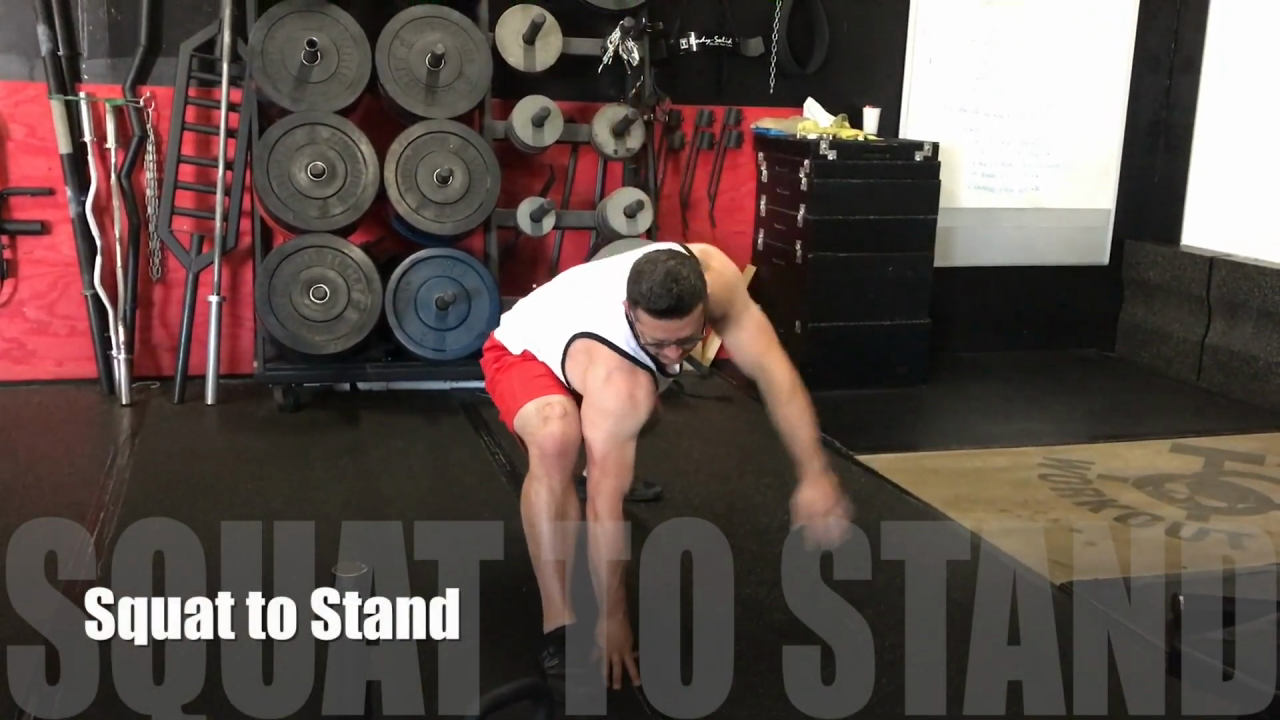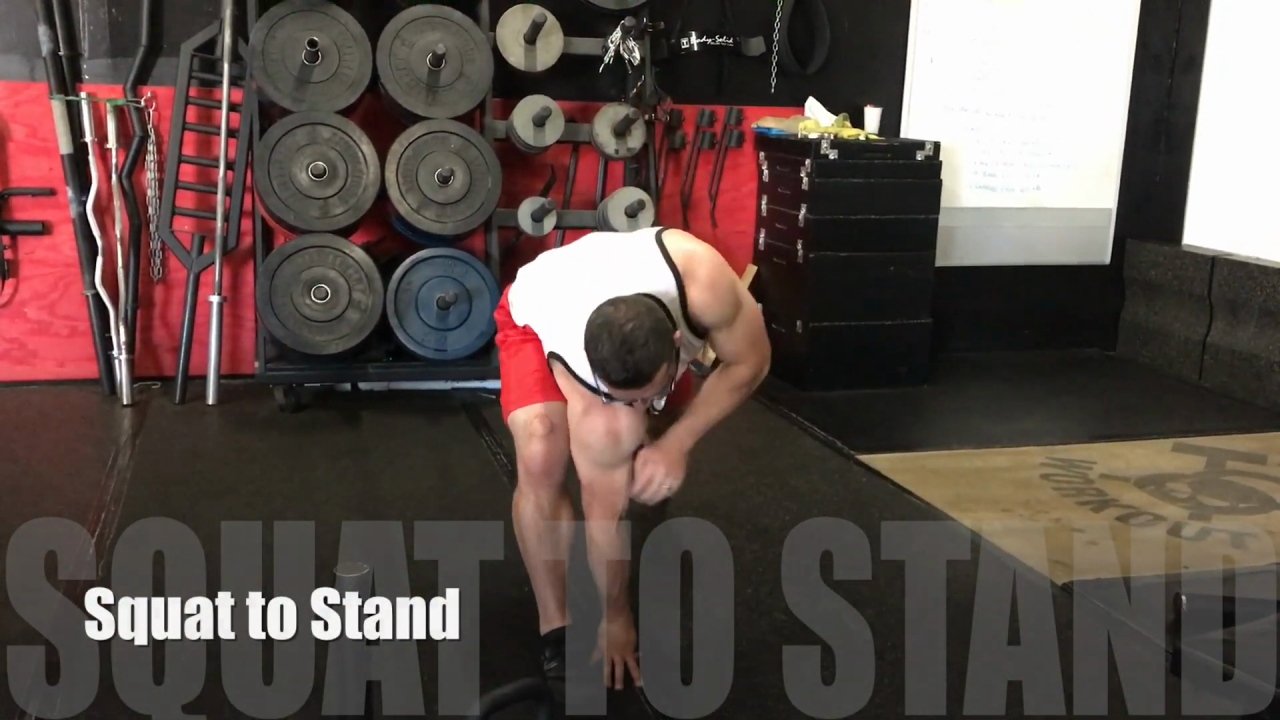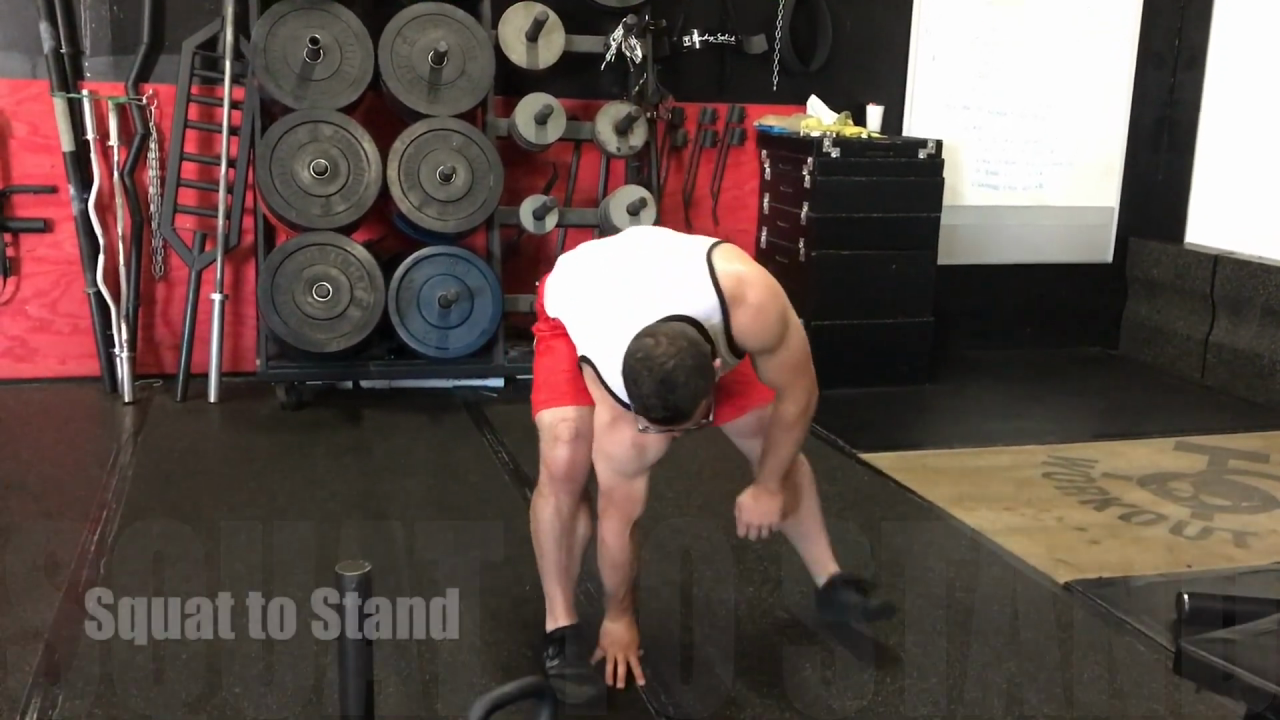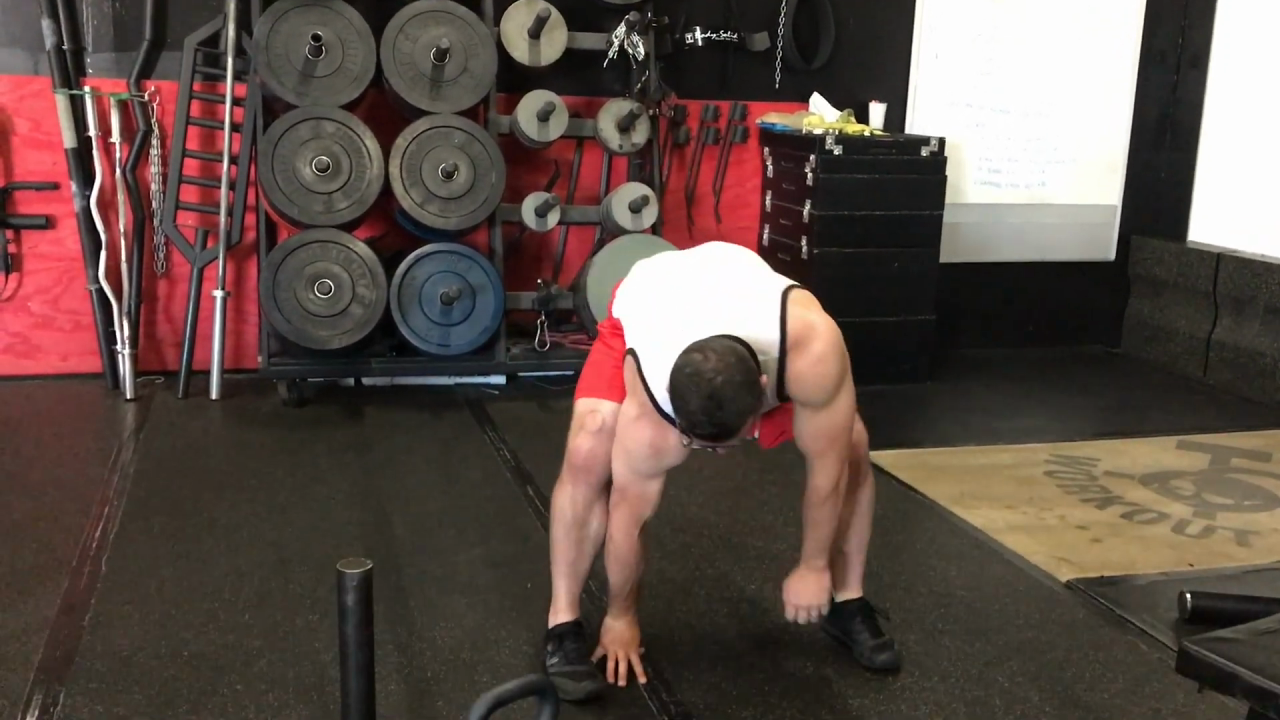
dt=0.3s
person 1, frame 1
left shoulder: (707, 271)
right shoulder: (615, 381)
left elbow: (772, 368)
right elbow: (605, 504)
left wrist: (814, 474)
right wrist: (613, 622)
right hip: (522, 351)
right knee: (554, 443)
right ankle: (557, 625)
person 1, frame 2
left shoulder: (698, 278)
right shoulder: (590, 394)
left elbow: (749, 361)
right elbow: (604, 512)
left wrist: (674, 445)
right wrist: (616, 621)
right hip: (536, 311)
left knee: (686, 426)
right knee: (540, 459)
right ankle: (555, 626)
person 1, frame 3
left shoulder: (748, 301)
right shoulder: (621, 411)
left elbow: (797, 389)
right elbow: (619, 514)
left wrist: (766, 487)
right wrist: (619, 617)
right hip: (577, 301)
left knee: (768, 435)
right knee: (564, 463)
left ankle: (831, 582)
right ankle: (561, 628)
person 1, frame 4
left shoulder: (813, 348)
right shoulder: (650, 406)
left elbow: (828, 468)
right elbow: (628, 515)
left wrist: (814, 569)
right wrist: (621, 616)
left knee: (848, 448)
right knee: (588, 455)
left ankle: (849, 601)
right ankle: (563, 623)
